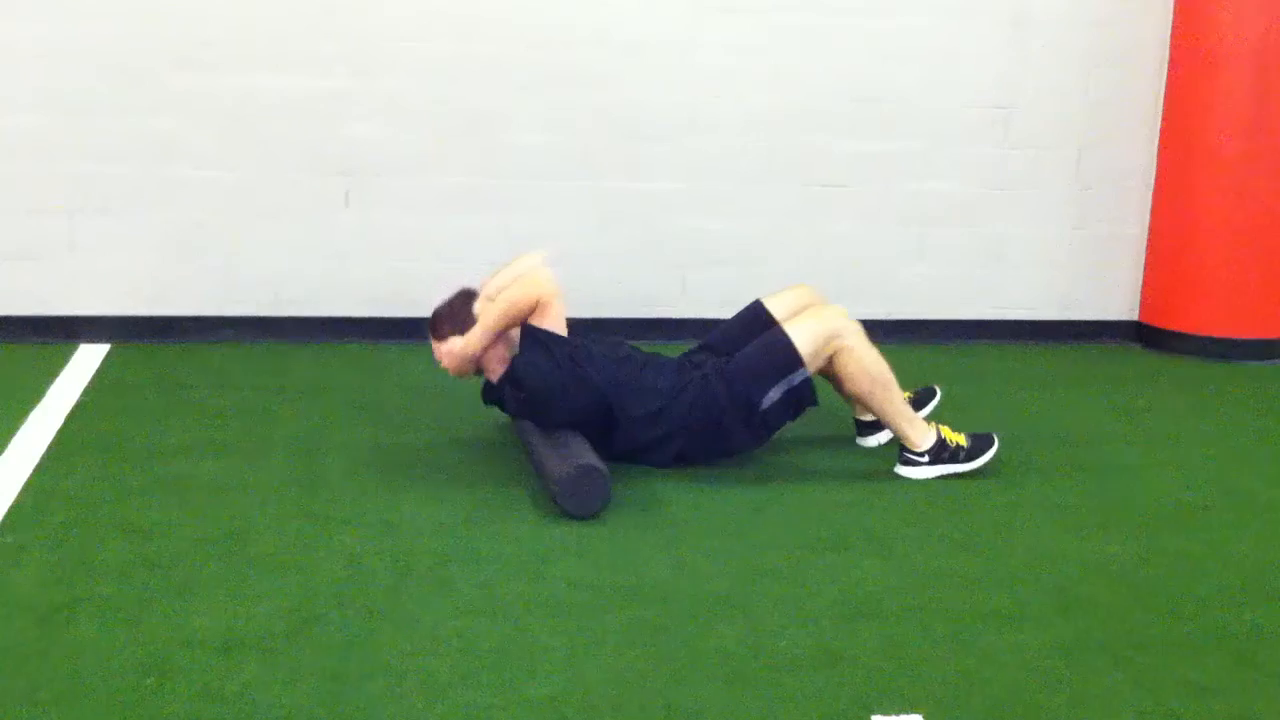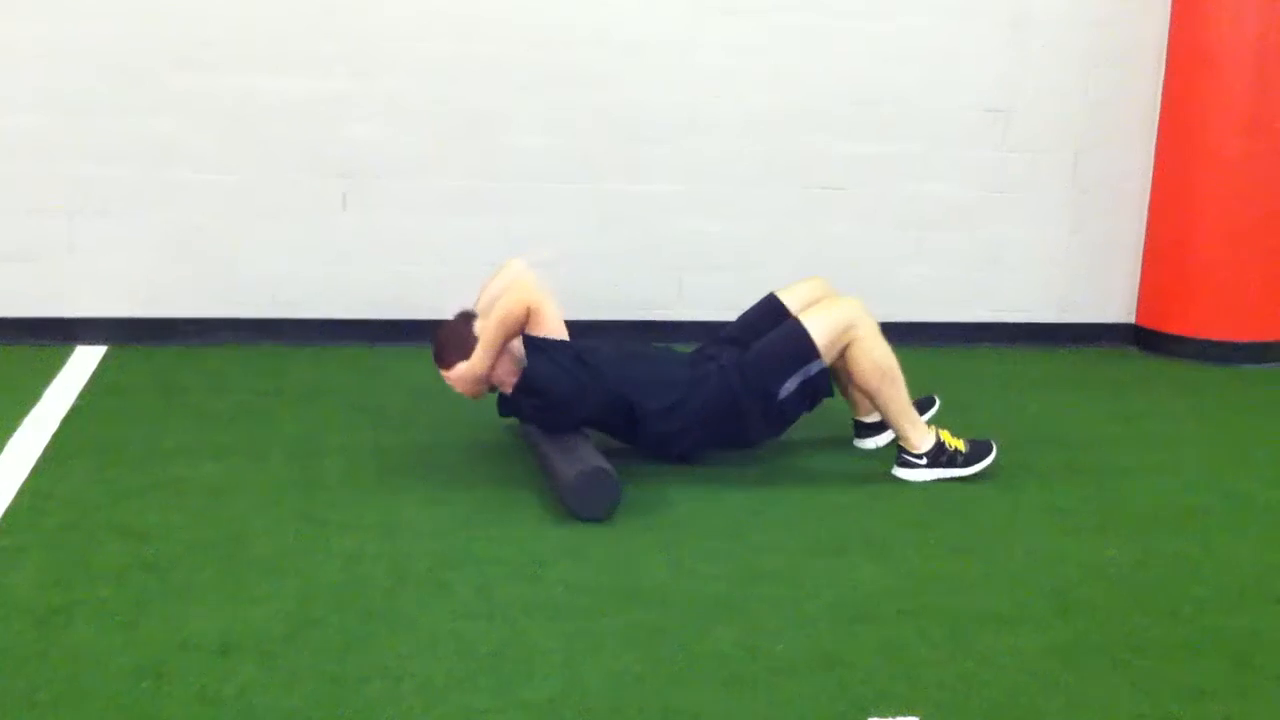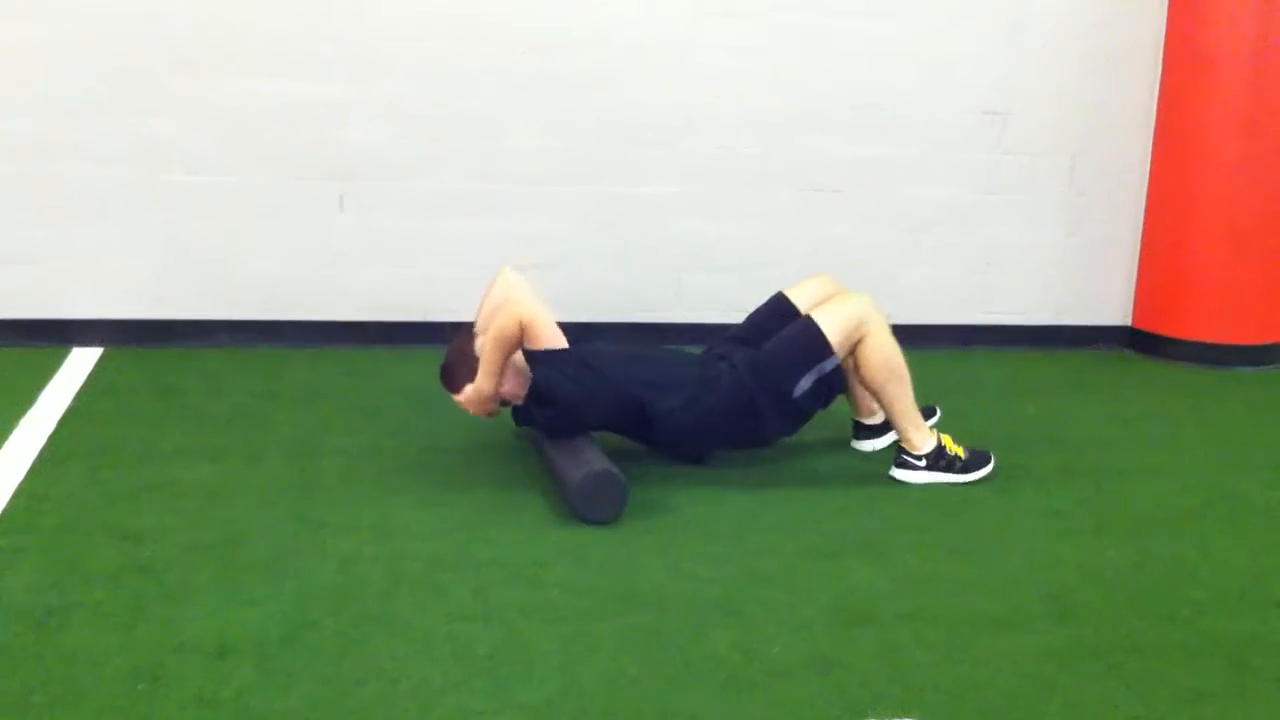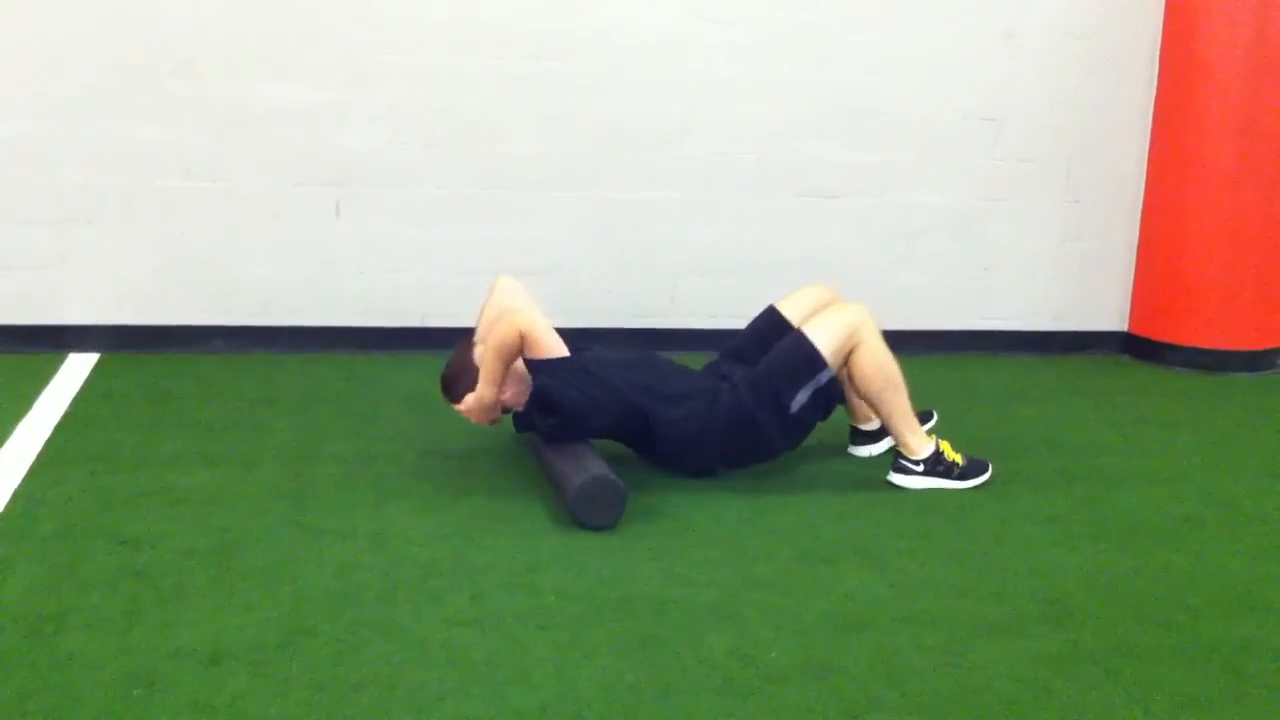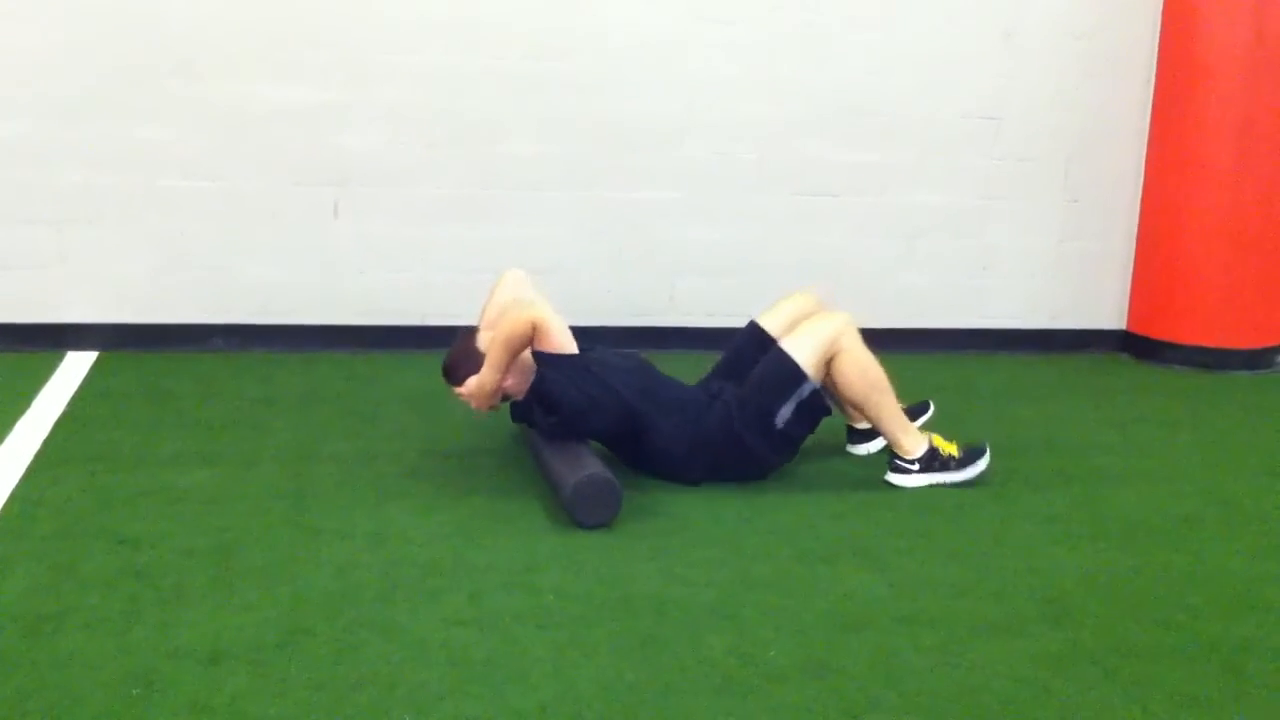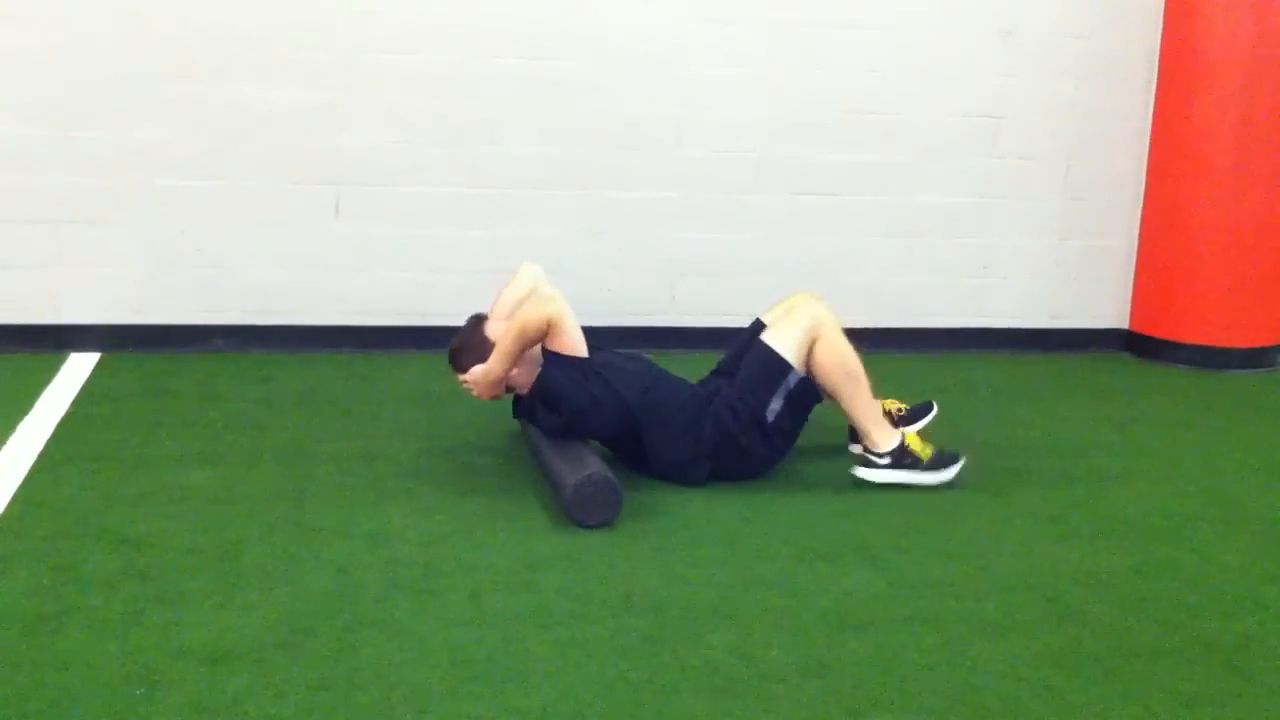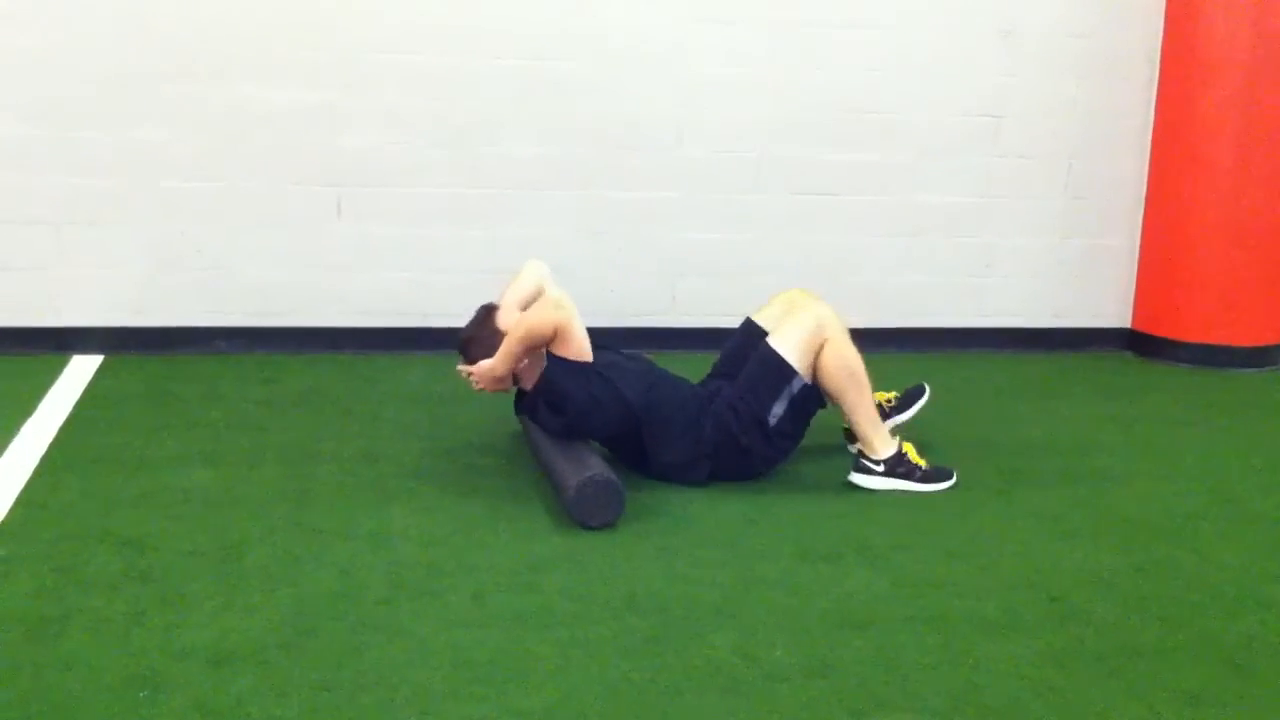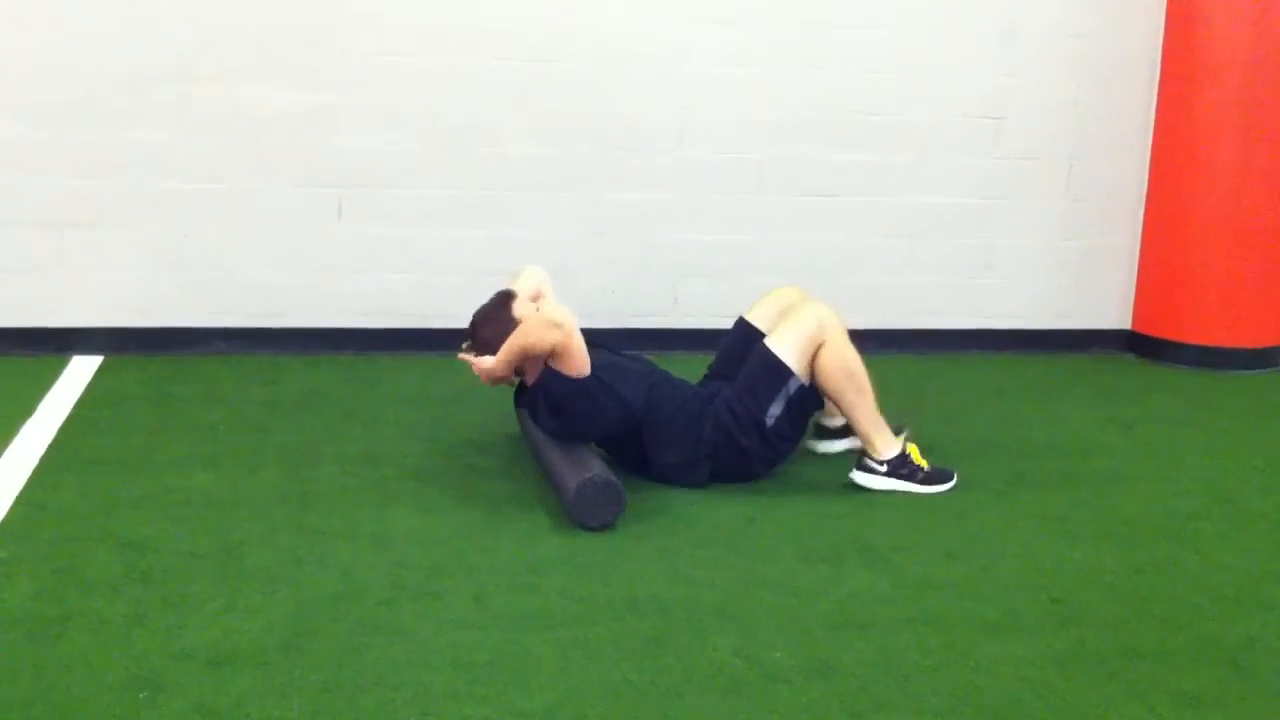
dt=0.2s
person 1, frame 1
left shoulder: (517, 374)
right shoulder: (534, 380)
left elbow: (531, 265)
right elbow: (543, 283)
left wrist: (476, 302)
right wrist: (472, 339)
left hip: (688, 377)
right hip: (706, 415)
left knee: (802, 298)
right knee: (835, 325)
left ankle: (874, 414)
right ankle: (921, 446)
person 1, frame 2
left shoulder: (531, 380)
right shoulder: (546, 388)
left elbow: (516, 273)
right elbow: (529, 290)
left wrist: (473, 321)
right wrist: (480, 364)
left hip: (704, 370)
right hip: (724, 402)
left knee: (817, 291)
right knee: (850, 316)
left ankle: (872, 418)
right ankle: (919, 447)
person 1, frame 3
left shoulder: (541, 389)
right shoulder: (555, 397)
left elbow: (510, 283)
right elbow: (519, 308)
left wrist: (473, 347)
right wrist: (485, 386)
left hip: (716, 369)
right hip: (738, 401)
left knee: (825, 288)
right knee: (861, 313)
left ankle: (872, 421)
right ankle: (919, 452)
person 1, frame 4
left shoulder: (544, 395)
right shoulder: (556, 402)
left elbow: (507, 289)
right elbow: (516, 318)
left wrist: (474, 355)
right wrist: (483, 394)
left hip: (717, 386)
right hip: (738, 417)
left knee: (821, 298)
right knee: (855, 322)
left ankle: (868, 427)
right ankle: (918, 456)
person 1, frame 5
left shoulder: (540, 394)
right shoulder: (557, 397)
left elbow: (515, 282)
right elbow: (531, 312)
left wrist: (478, 342)
right wrist: (485, 378)
left hip: (709, 402)
right hip: (728, 437)
left knee: (806, 305)
right knee: (834, 328)
left ankle: (864, 425)
right ankle: (912, 454)
person 1, frame 6
left shoulder: (542, 390)
right shoulder: (561, 394)
left elbow: (531, 276)
right elbow: (550, 305)
left wrist: (489, 330)
right wrist: (494, 371)
left hip: (706, 403)
right hip: (729, 437)
left knee: (803, 303)
right knee: (814, 319)
left ankle: (867, 419)
right ankle: (884, 450)
person 1, frame 7
left shoulder: (541, 390)
right shoulder: (565, 396)
left elbow: (537, 274)
right elbow: (558, 308)
left wrist: (493, 327)
right wrist: (498, 365)
left hip: (708, 403)
right hip: (729, 440)
left knee: (796, 300)
right knee: (818, 319)
left ankle: (862, 413)
right ankle: (880, 457)
person 1, frame 8
left shoulder: (539, 387)
right shoulder: (563, 397)
left elbow: (535, 277)
right elbow: (558, 323)
left wrist: (491, 336)
right wrist: (500, 362)
left hip: (706, 404)
right hip: (727, 441)
left knee: (789, 299)
right knee: (818, 320)
left ankle: (835, 422)
right ankle: (884, 456)
